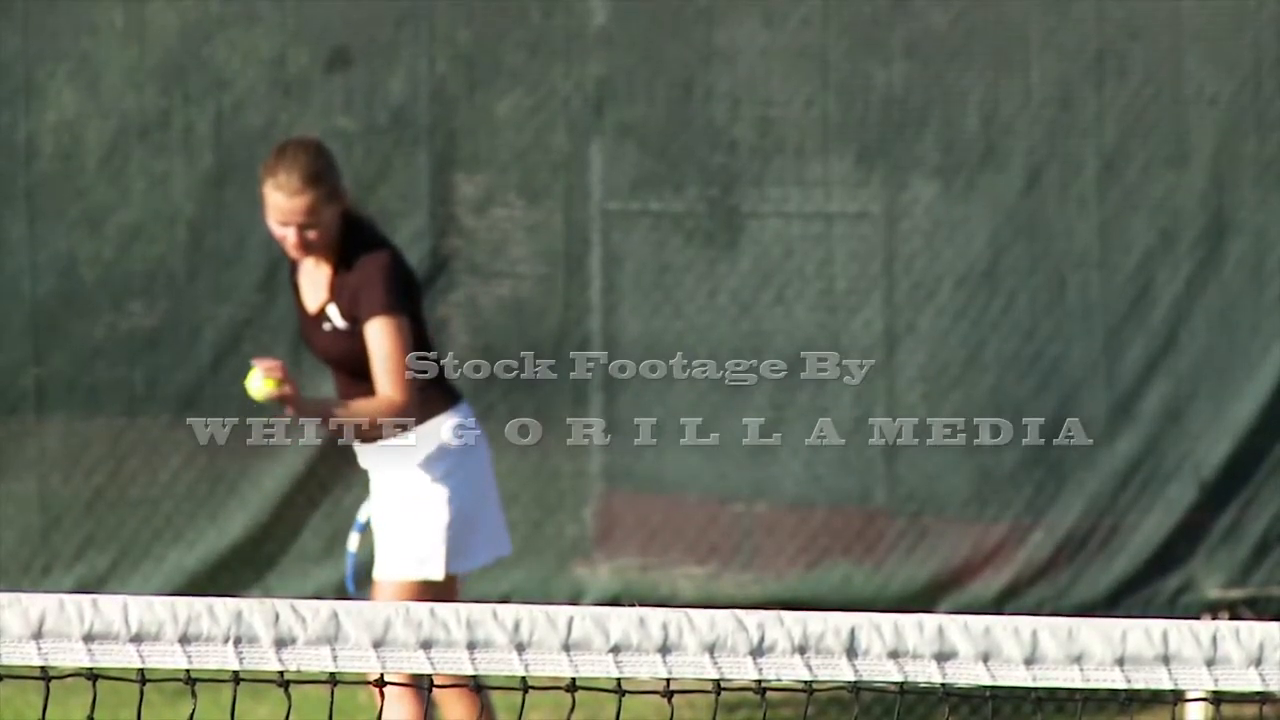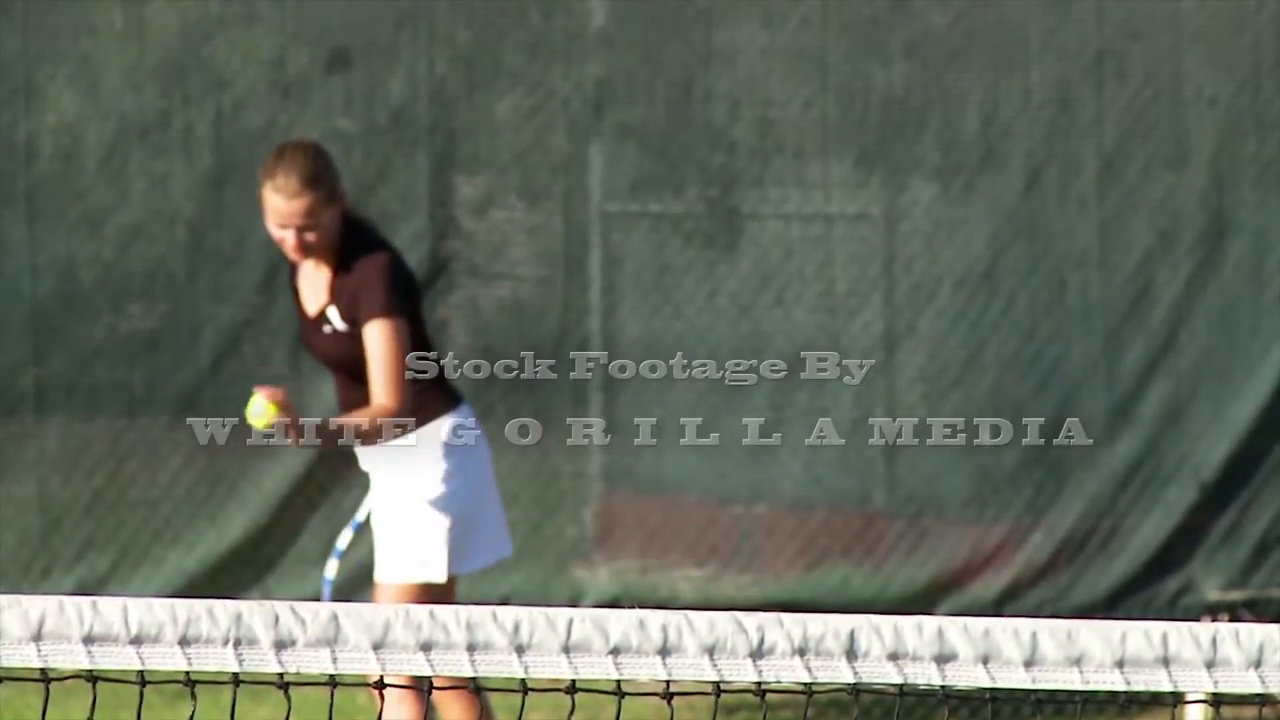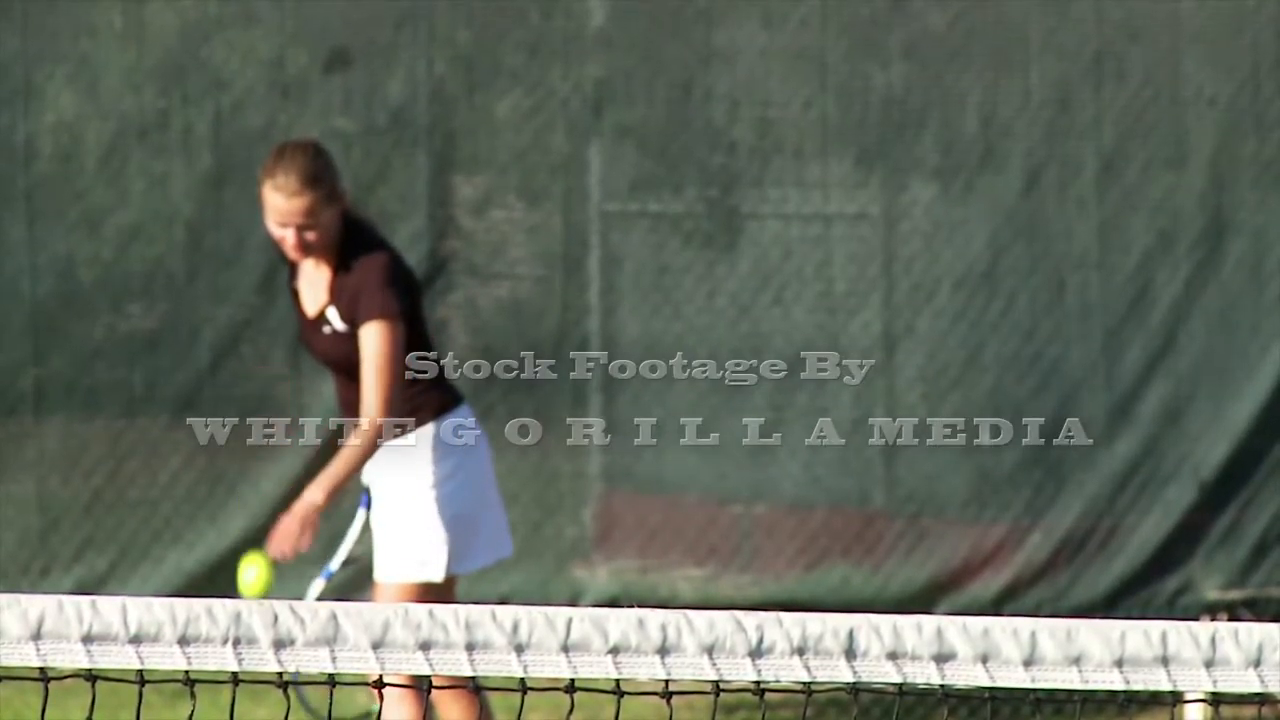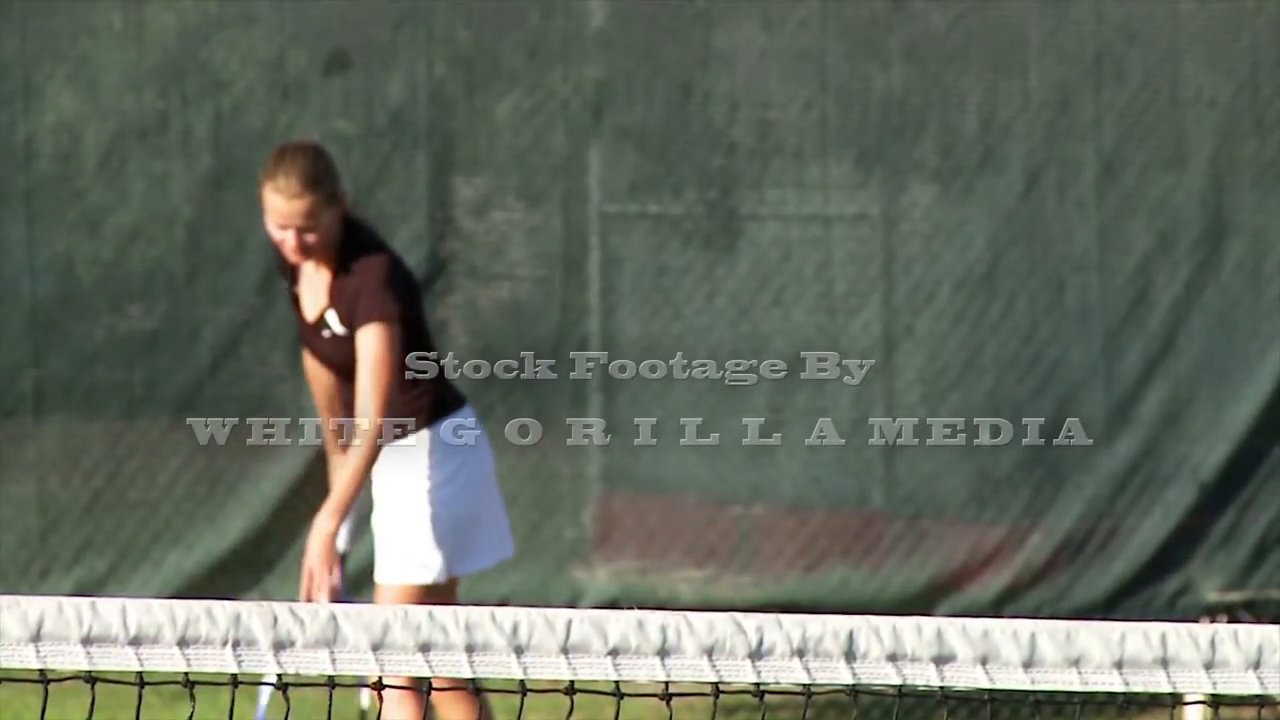
dt=0.2s
person 1, frame 1
left shoulder: (375, 270)
right shoulder: (302, 247)
left elbow: (398, 401)
left wrist: (311, 410)
left hip: (432, 448)
right hip: (390, 455)
person 1, frame 2
left shoulder: (375, 272)
right shoulder: (300, 251)
left elbow: (389, 408)
left wrist: (311, 430)
left hip: (432, 452)
right hip: (391, 456)
person 1, frame 3
left shoulder: (375, 273)
right shoulder: (298, 251)
left elbow: (377, 415)
left wrist: (312, 499)
left hip: (431, 451)
right hip: (394, 455)
person 1, frame 4
left shoulder: (374, 277)
right shoulder: (295, 258)
left elbow: (371, 423)
left wrist: (325, 526)
right wrist: (334, 458)
left hip: (434, 452)
right hip: (395, 457)
